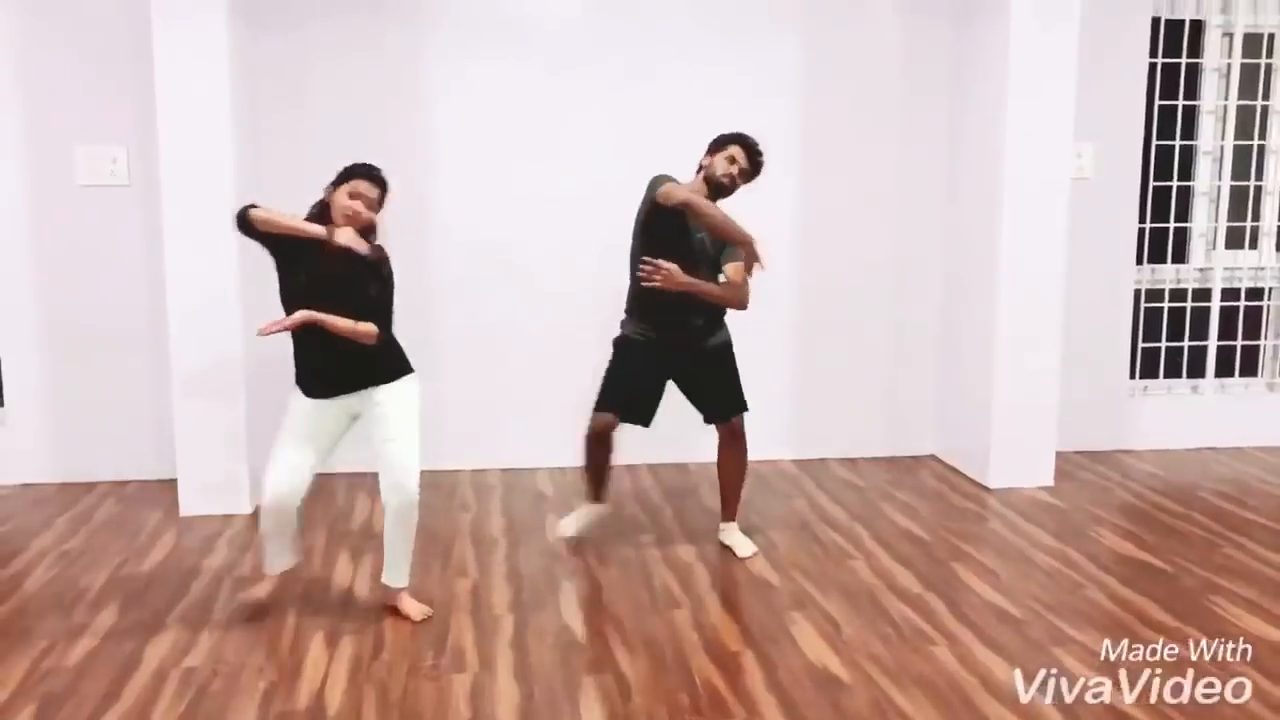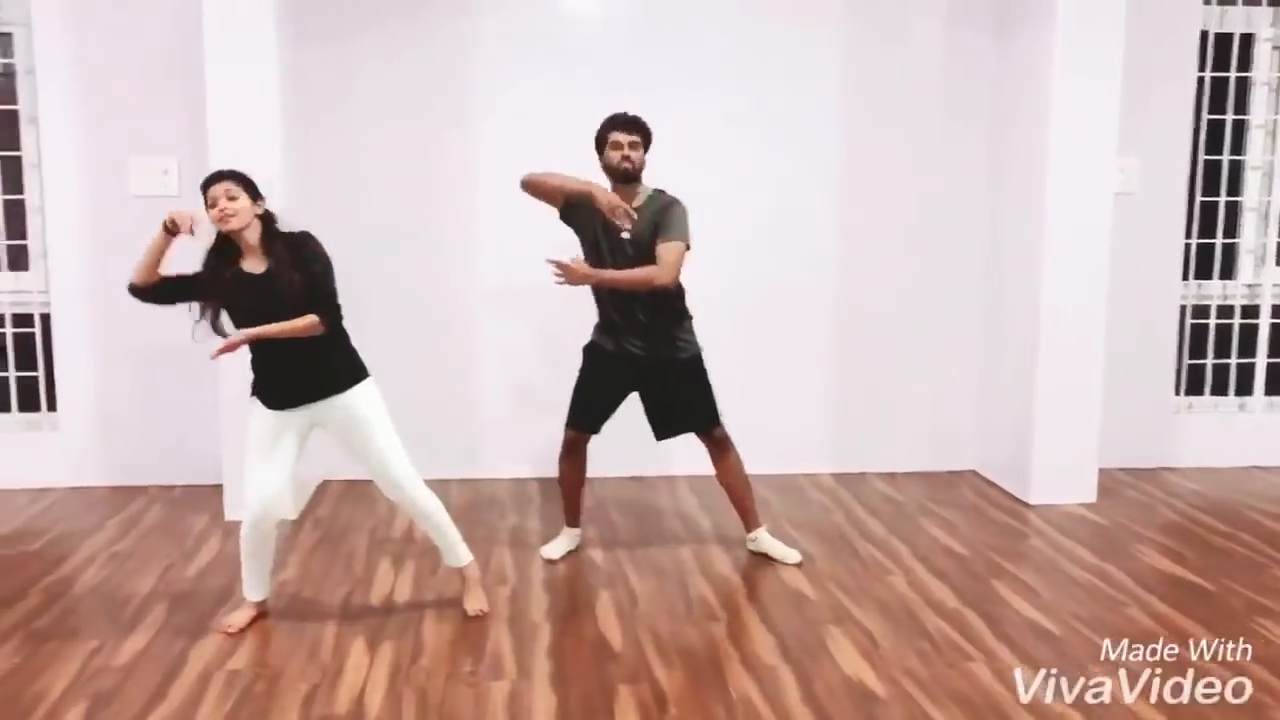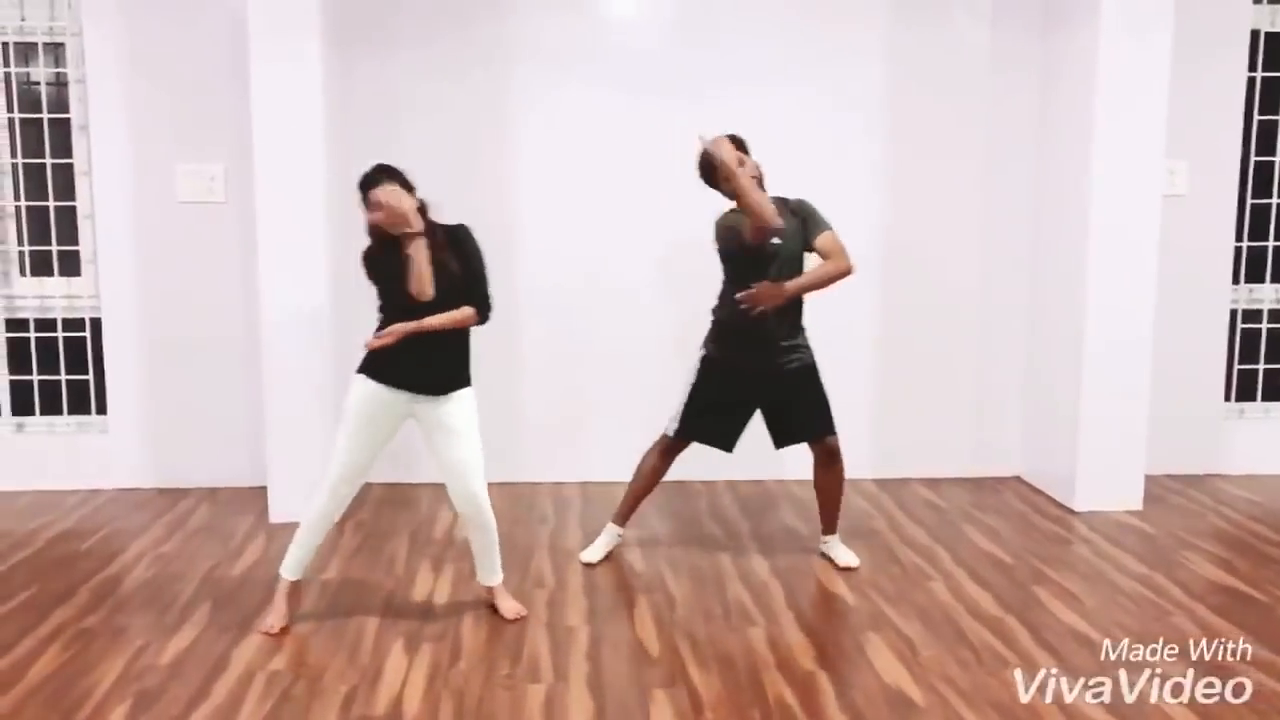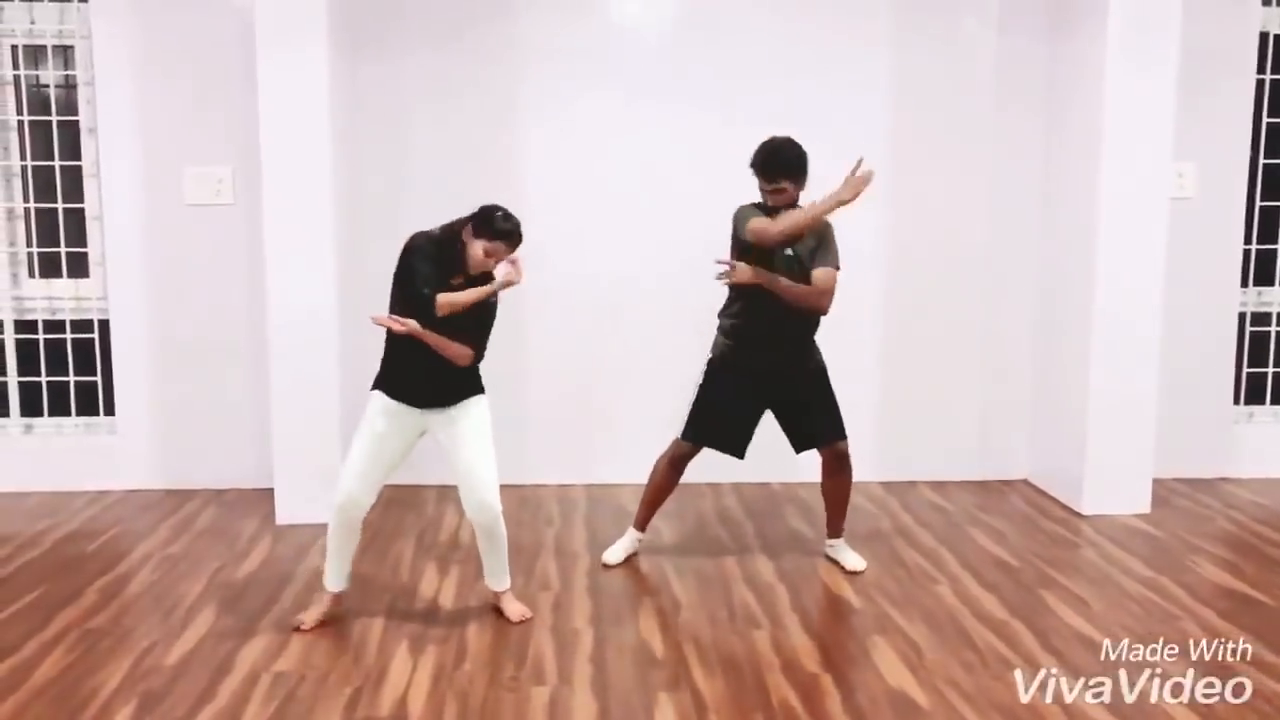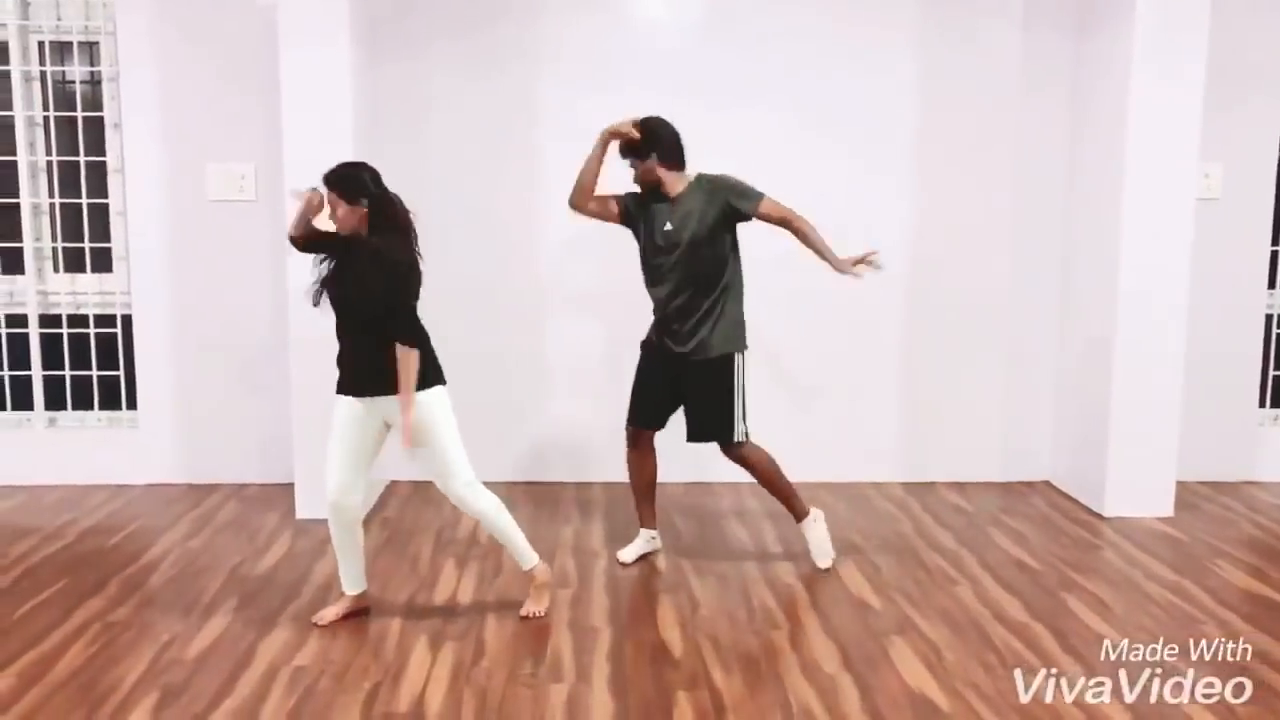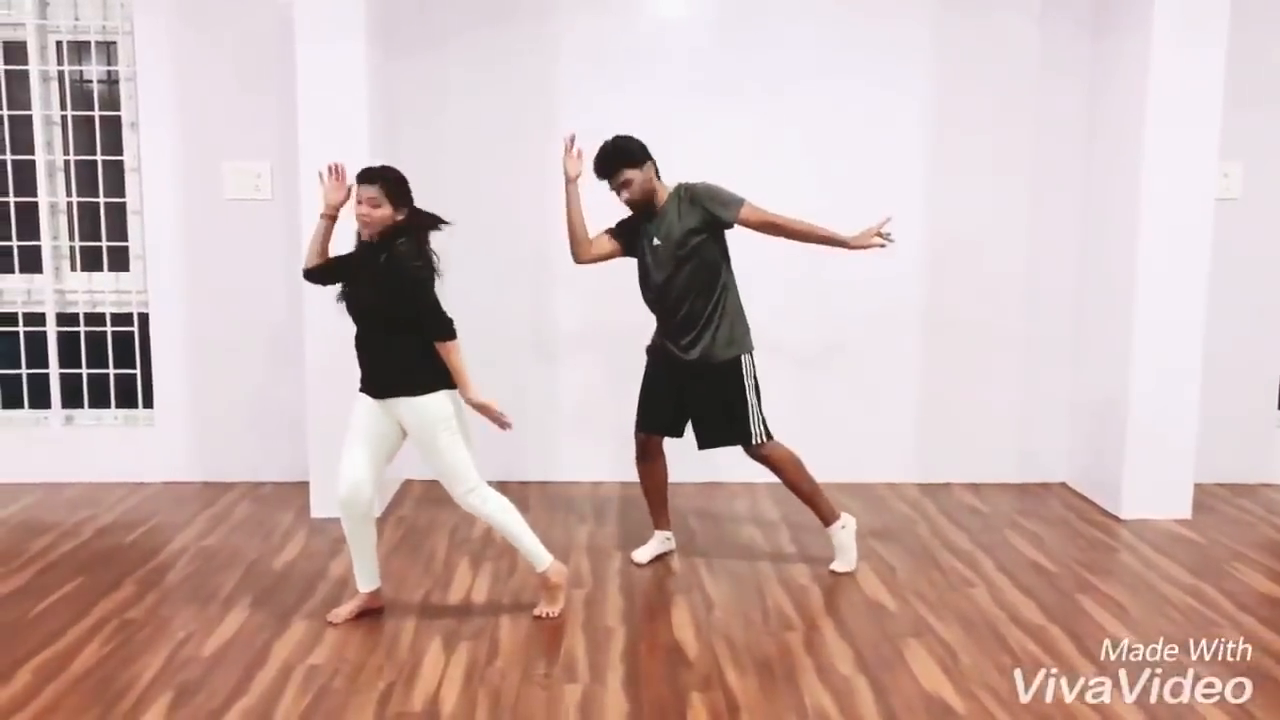
dt=0.5s
person 1, frame 1
left shoulder: (374, 260)
right shoulder: (294, 244)
left elbow: (376, 332)
right elbow: (251, 217)
left wrist: (312, 317)
right wrist: (326, 233)
left hip: (386, 384)
right hip: (319, 390)
left knee: (402, 490)
right knee: (279, 492)
left ankle: (395, 586)
right ankle: (279, 563)
person 1, frame 2
left shoulder: (300, 248)
right shoulder: (219, 273)
left elbow: (326, 319)
right elbow: (143, 288)
left wrist: (254, 332)
right wrist: (168, 234)
left hip: (341, 389)
right hip: (276, 402)
left knee: (403, 484)
right knee: (261, 508)
left ankle: (468, 570)
right ankle: (254, 599)
person 1, frame 3
left shoulder: (458, 237)
right shoulder: (377, 257)
left elbow: (479, 309)
right elbow: (420, 299)
left wrist: (416, 327)
right wrist: (411, 234)
left hip: (449, 388)
right hip: (383, 382)
left knee: (471, 495)
right knee: (337, 484)
left ankle: (494, 586)
right ankle: (288, 586)
person 1, frame 4
left shoulder: (486, 285)
right shoulder: (422, 249)
left elbow: (468, 354)
right elbow: (428, 303)
left wrist: (421, 332)
right wrist: (490, 287)
left hip: (460, 403)
right hip: (397, 397)
left knee: (484, 503)
right knee: (350, 498)
left ankle: (501, 590)
right ankle: (332, 592)
person 1, frame 5
left shoulder: (392, 257)
right shoulder: (350, 247)
left elbow: (406, 334)
right elbow: (299, 238)
left wrist: (407, 403)
right wrist: (310, 207)
left hip: (407, 388)
right hip: (356, 391)
left knee: (461, 486)
right knee: (340, 497)
left ankle: (536, 571)
right ankle: (354, 594)
person 1, frame 6
left shoulder: (406, 260)
right shoulder: (369, 257)
left elbow: (439, 327)
right elbow: (314, 271)
left wrist: (466, 391)
right wrist: (329, 213)
left hip: (423, 393)
right hip: (376, 394)
left knee: (469, 491)
right knee: (351, 493)
left ankle: (551, 571)
right ankle: (368, 592)
person 2, frame 1
left shoulder: (724, 229)
right shoulder: (663, 190)
left elbow: (740, 297)
right elbow: (687, 200)
left wrist: (684, 282)
right wrist: (747, 242)
left hip: (706, 340)
right hip: (645, 335)
left knee: (732, 426)
right knee: (601, 425)
left ankle: (729, 525)
right ankle: (594, 502)
person 2, frame 2
left shoulder: (667, 208)
right shoulder: (586, 205)
left elbow: (664, 275)
right elbow: (530, 182)
left wrist: (592, 276)
right wrist: (594, 190)
left hip: (669, 347)
right hip: (611, 345)
left knee: (715, 436)
right knee: (574, 438)
left ankle: (757, 534)
right ankle: (571, 531)
person 2, frame 3
left shoulder: (800, 211)
right shoulder: (729, 226)
left elbow: (842, 263)
right elbow: (766, 223)
left wrist: (786, 289)
right wrist: (728, 165)
left hip: (789, 355)
right hip: (730, 355)
left knee: (828, 446)
right knee: (671, 443)
left ankle: (829, 538)
right ankle: (614, 530)
person 2, frame 4
left shoulder: (820, 230)
right shoulder: (748, 218)
left elbow: (821, 300)
right elbow: (772, 232)
left wrist: (762, 277)
right wrist: (839, 197)
left hip: (798, 360)
right hip: (738, 357)
left knee: (837, 451)
right knee: (684, 448)
left ankle: (835, 541)
right ankle: (635, 533)
person 2, frame 5
left shoulder: (716, 191)
right shoulder: (641, 207)
left elbow: (785, 217)
right elbow: (580, 202)
left wrist: (835, 260)
right wrist: (604, 143)
left hip: (716, 345)
right hip: (664, 342)
left knee: (735, 445)
right knee: (637, 432)
left ankle: (807, 518)
right ankle: (648, 532)
person 2, frame 6
left shoulder: (698, 199)
right shoulder: (632, 228)
left elbow: (768, 222)
right elbow: (582, 253)
left wrist: (847, 241)
right wrist: (571, 185)
left hip: (723, 350)
right hip: (669, 351)
left knee: (759, 446)
right knee: (646, 439)
left ankle: (837, 522)
right ankle: (663, 533)
